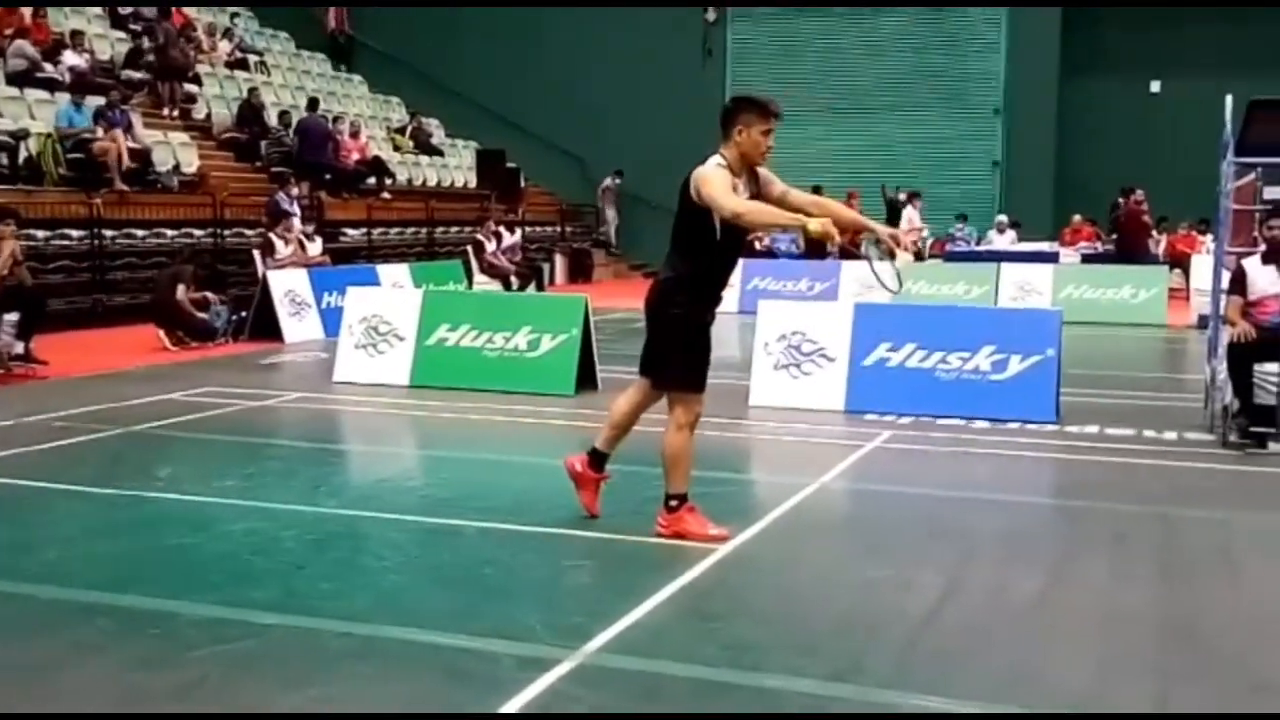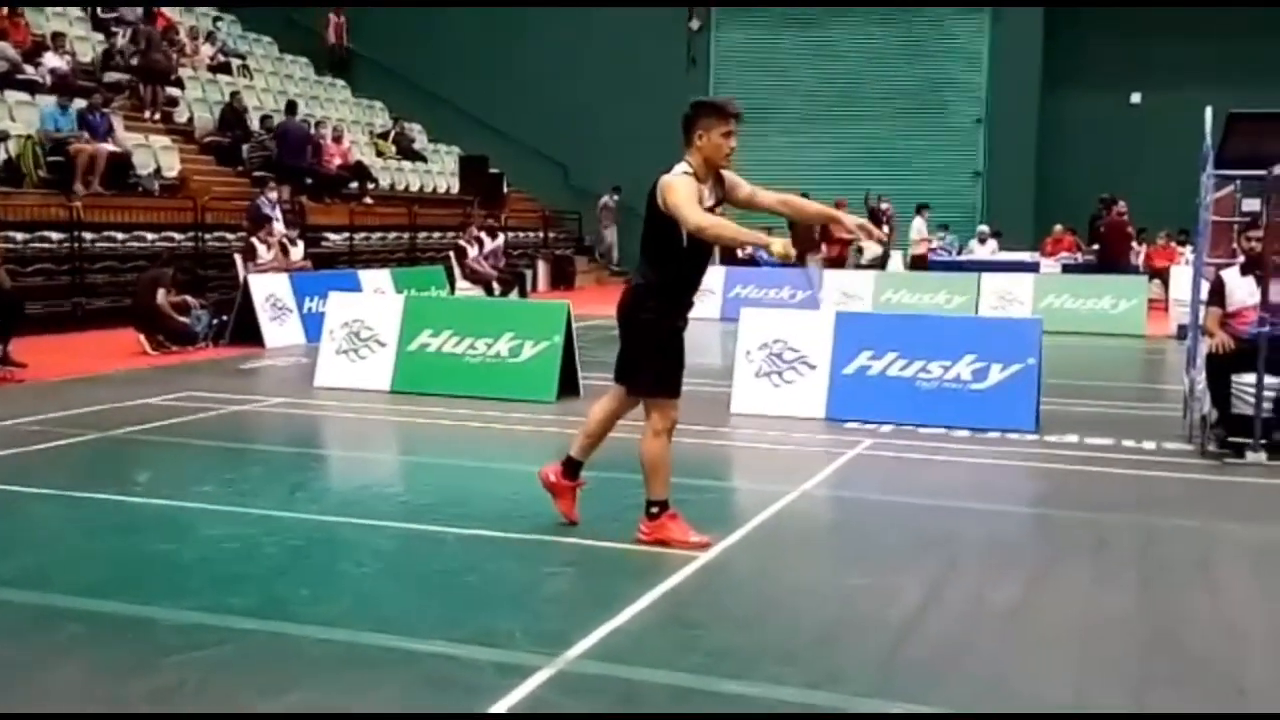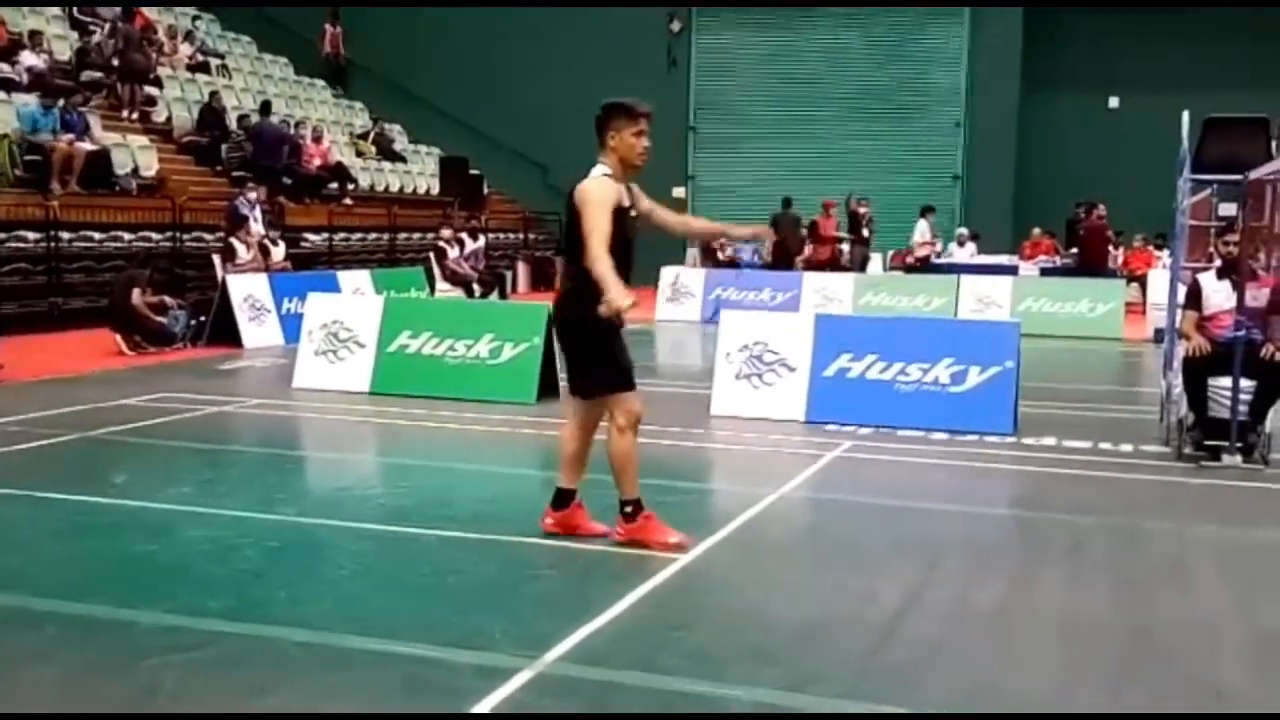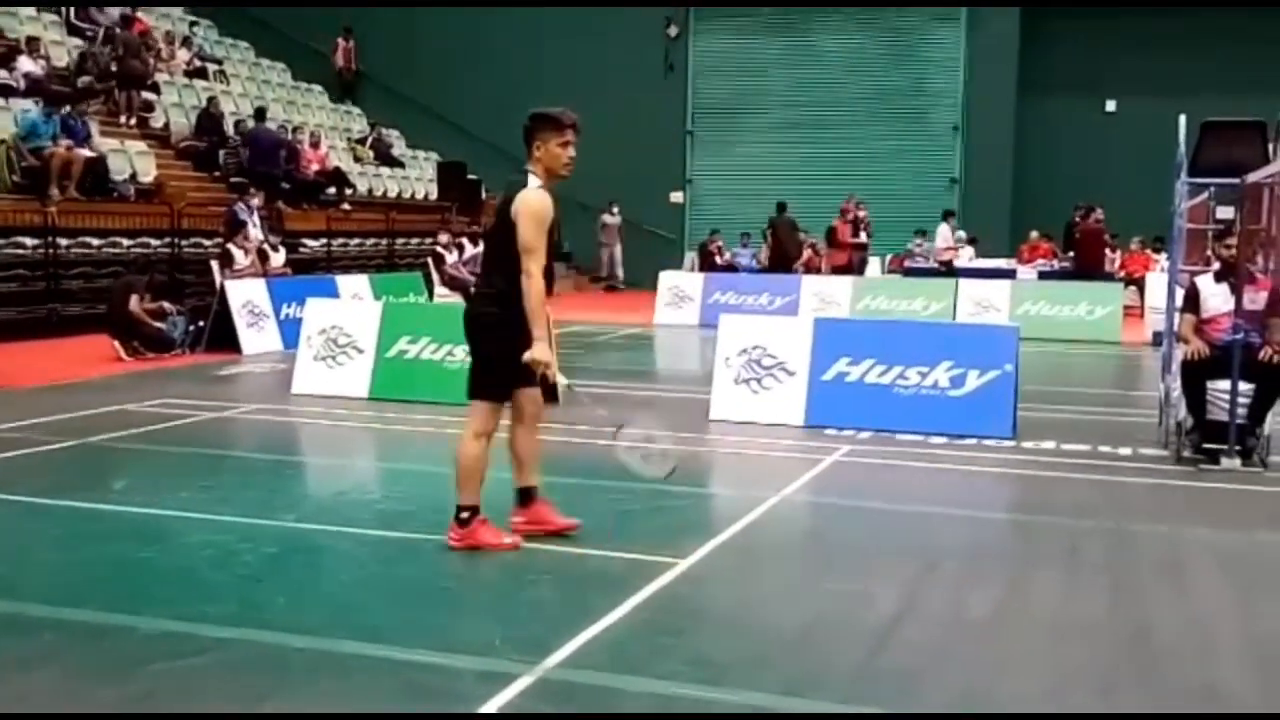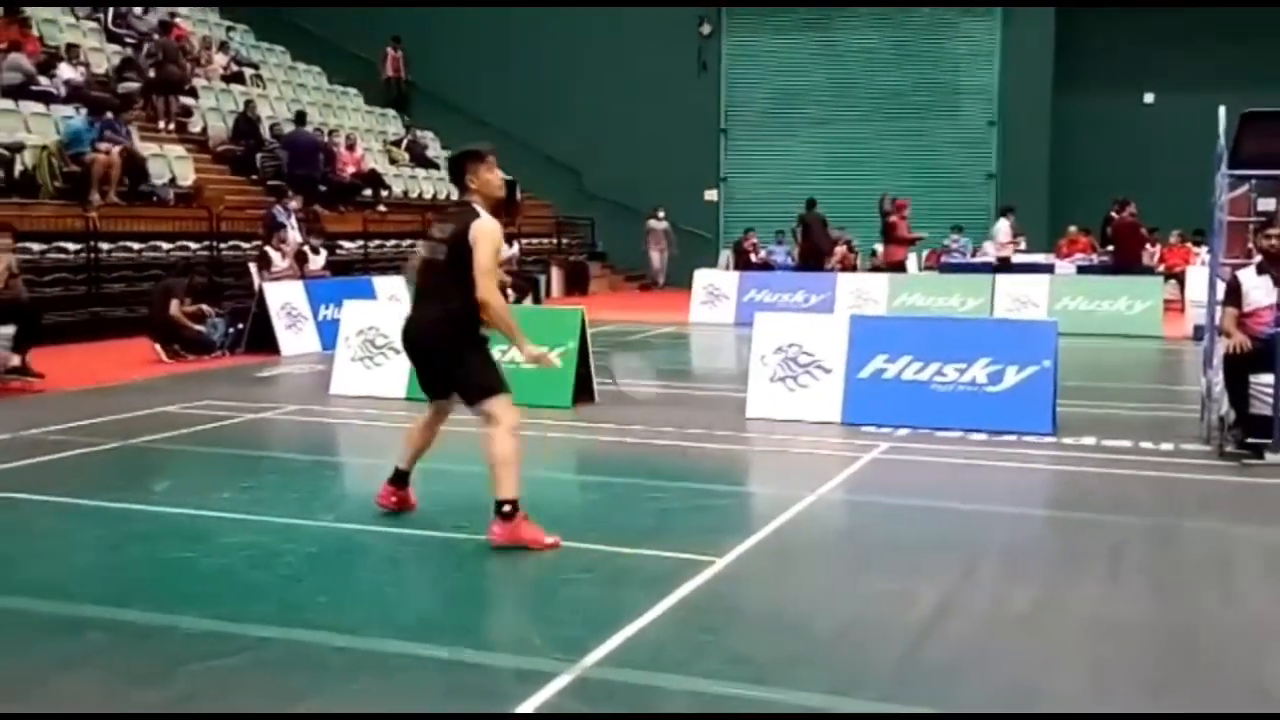
dt=0.4s
person 1, frame 1
left shoulder: (756, 178)
right shoulder: (710, 175)
left elbow: (810, 201)
right elbow: (736, 210)
left wrist: (873, 226)
right wrist: (804, 224)
left hip: (691, 304)
right hip: (679, 304)
left knee: (648, 388)
right knee: (685, 408)
left ankle: (591, 464)
right ankle: (676, 511)
person 1, frame 2
left shoulder: (722, 183)
right shoulder: (676, 184)
left elbow: (780, 202)
right elbow: (701, 225)
left wrist: (842, 218)
right wrist: (766, 241)
left hip: (661, 310)
right hip: (652, 311)
left knee: (623, 396)
right knee: (662, 416)
left ankle: (565, 472)
right ankle: (657, 518)
person 1, frame 3
left shoulder: (625, 189)
right shoulder: (597, 188)
left elbow: (673, 222)
right elbow: (596, 250)
left wrist: (735, 232)
right wrist: (615, 293)
left hip: (593, 315)
right hip: (586, 314)
left knee: (586, 413)
right knee: (627, 414)
left ankle: (563, 508)
right ankle: (635, 518)
person 1, frame 4
left shoulder: (521, 190)
right shoulder: (535, 200)
right elbow: (532, 273)
right wrist: (542, 339)
left hip: (496, 314)
right hip: (497, 318)
left knee: (529, 409)
right knee: (484, 420)
left ankle: (529, 505)
right ankle: (467, 523)
person 1, frame 5
left shoulder: (439, 222)
right shoulder: (485, 225)
left elbow: (419, 272)
right elbow: (487, 295)
right wrist: (522, 345)
left hip: (419, 330)
right hip: (456, 336)
left knee: (437, 410)
right knee: (504, 420)
left ankle: (396, 485)
right ankle: (508, 519)
person 2, frame 1
right shoulder: (1246, 267)
right elbow: (1232, 310)
right wrist: (1239, 323)
right hip: (1259, 334)
right knee: (1237, 347)
right ankle: (1246, 408)
person 2, frame 2
right shoulder: (1225, 278)
right elbow: (1210, 320)
right wrist: (1218, 333)
right hip: (1238, 345)
right knee: (1215, 358)
right ankle: (1223, 417)
person 2, frame 3
right shoulder: (1202, 281)
right elbow: (1187, 324)
right wrist: (1194, 336)
left hip: (1252, 350)
right hip: (1215, 348)
right knee: (1192, 361)
left ankle: (1253, 424)
right ankle: (1201, 421)
person 2, frame 4
right shoulder: (1200, 284)
right elbow: (1185, 327)
right wrist: (1193, 340)
left hip: (1250, 352)
right hip: (1214, 350)
right knee: (1191, 364)
left ankle: (1252, 426)
right ankle: (1198, 424)
person 2, frame 5
right shoulder: (1242, 278)
right elbow: (1227, 321)
right wrist: (1234, 333)
right hip: (1255, 344)
right knee: (1234, 357)
right ankle: (1242, 418)
